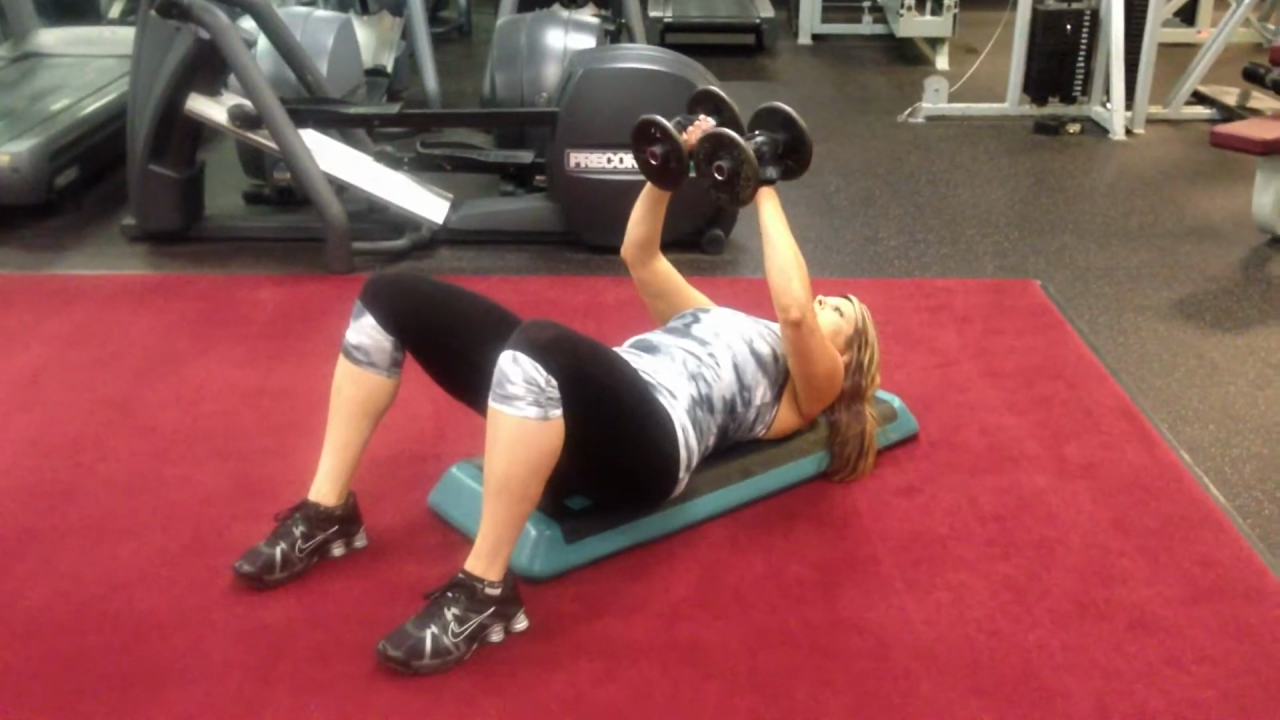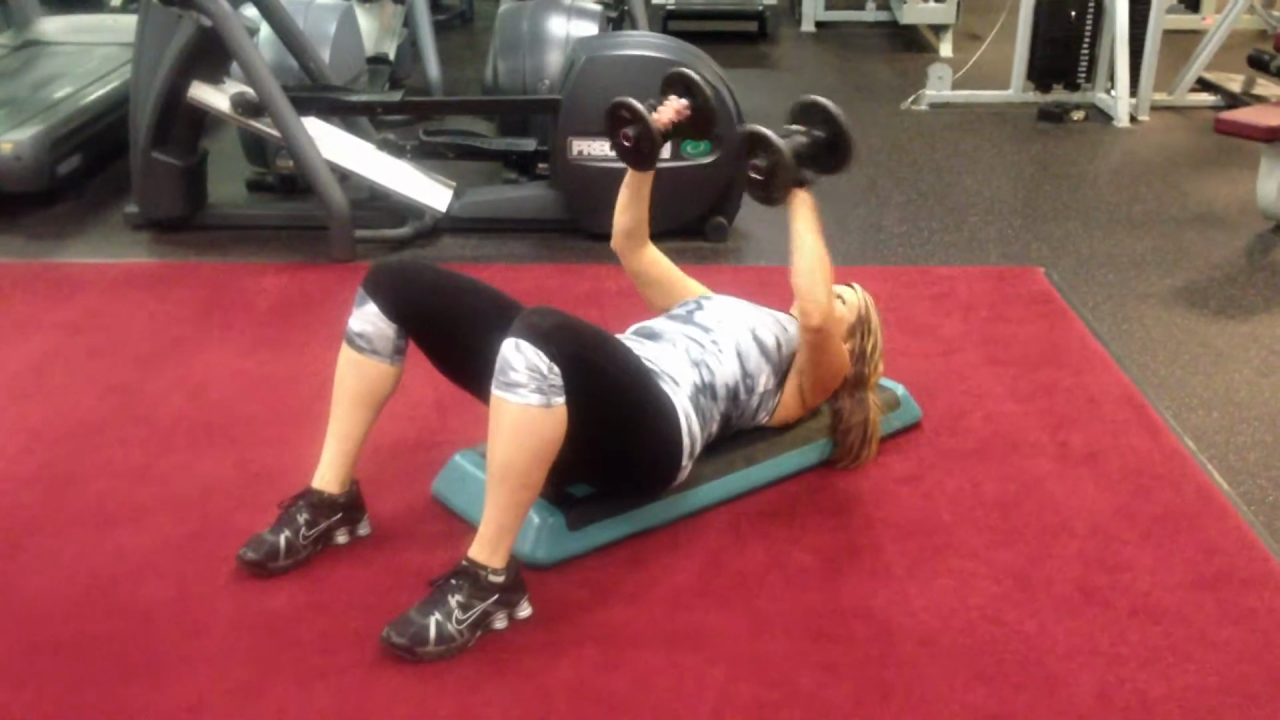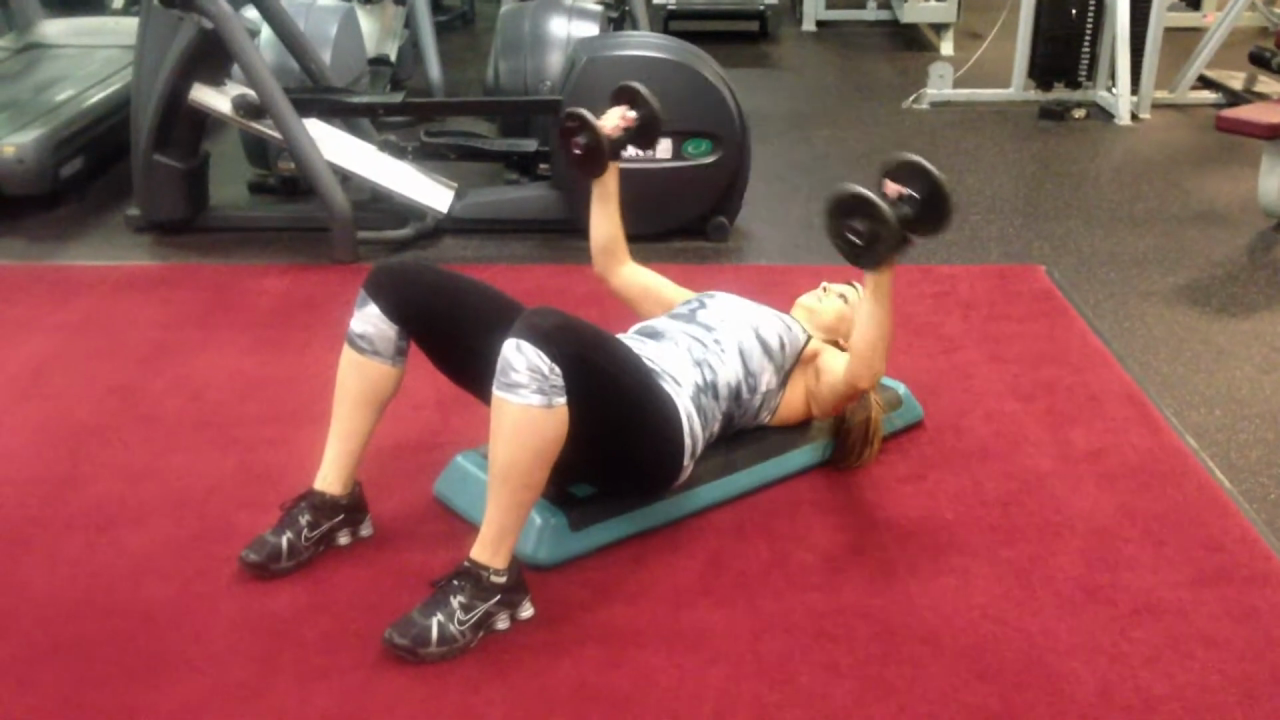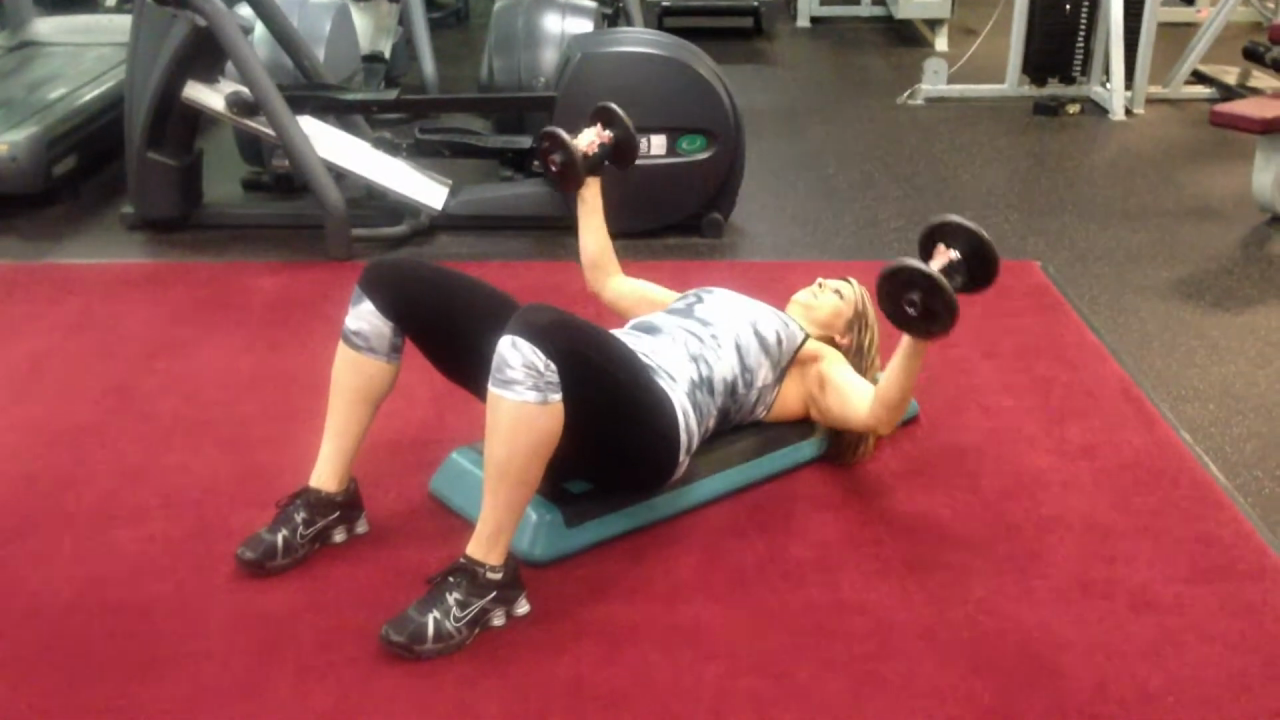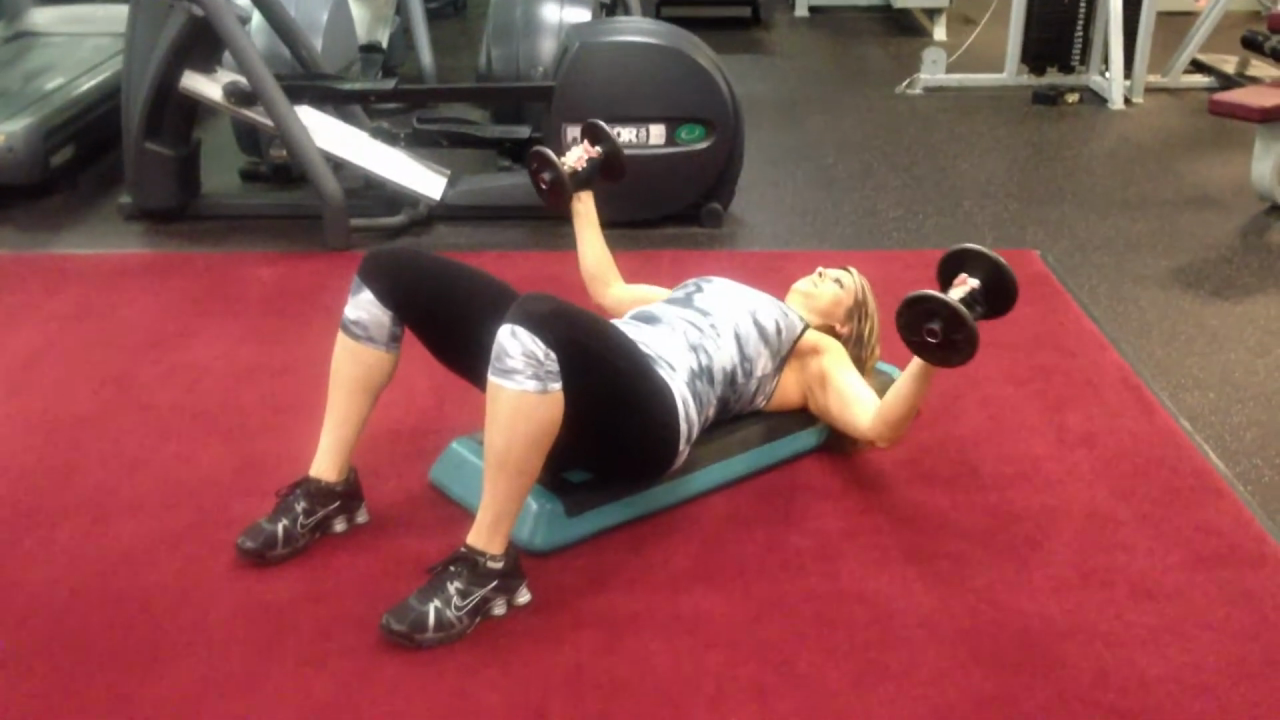
dt=0.3s
person 1, frame 1
left shoulder: (812, 384)
right shoulder: (721, 321)
left elbow: (793, 309)
right elbow: (640, 257)
left wrist: (764, 194)
left hip: (650, 440)
right hip: (576, 400)
left knee: (538, 344)
right knee: (392, 295)
left ankle: (484, 591)
right ankle: (327, 513)
person 1, frame 2
left shoulder: (814, 372)
right shoulder: (718, 307)
left elbow: (816, 318)
right elbow: (631, 246)
left wrist: (801, 195)
left hip: (654, 427)
right hip: (581, 389)
left knee: (540, 331)
right knee: (394, 281)
left ankle: (488, 578)
right ankle: (330, 500)
person 1, frame 3
left shoulder: (815, 367)
right shoulder: (714, 307)
left elbow: (863, 372)
right elbow: (613, 263)
left wrist: (880, 265)
right wrist: (607, 161)
left hip: (656, 427)
right hip: (580, 386)
left knee: (541, 330)
right knee: (396, 283)
left ankle: (490, 579)
right ankle: (333, 501)
person 1, frame 4
left shoulder: (815, 364)
right shoulder: (710, 299)
left elbow: (877, 415)
right elbow: (606, 280)
left wrist: (921, 326)
right wrist: (589, 180)
left hip: (653, 422)
right hip: (576, 385)
left knee: (537, 328)
right knee: (391, 281)
left ankle: (486, 576)
right ankle: (328, 499)
person 1, frame 5
left shoulder: (815, 354)
right shoulder: (718, 293)
left elbow: (878, 426)
right elbow: (607, 291)
right wrist: (581, 193)
left hip: (651, 410)
right hip: (578, 375)
left knee: (535, 317)
right knee: (390, 270)
left ankle: (487, 565)
right ankle: (329, 488)
